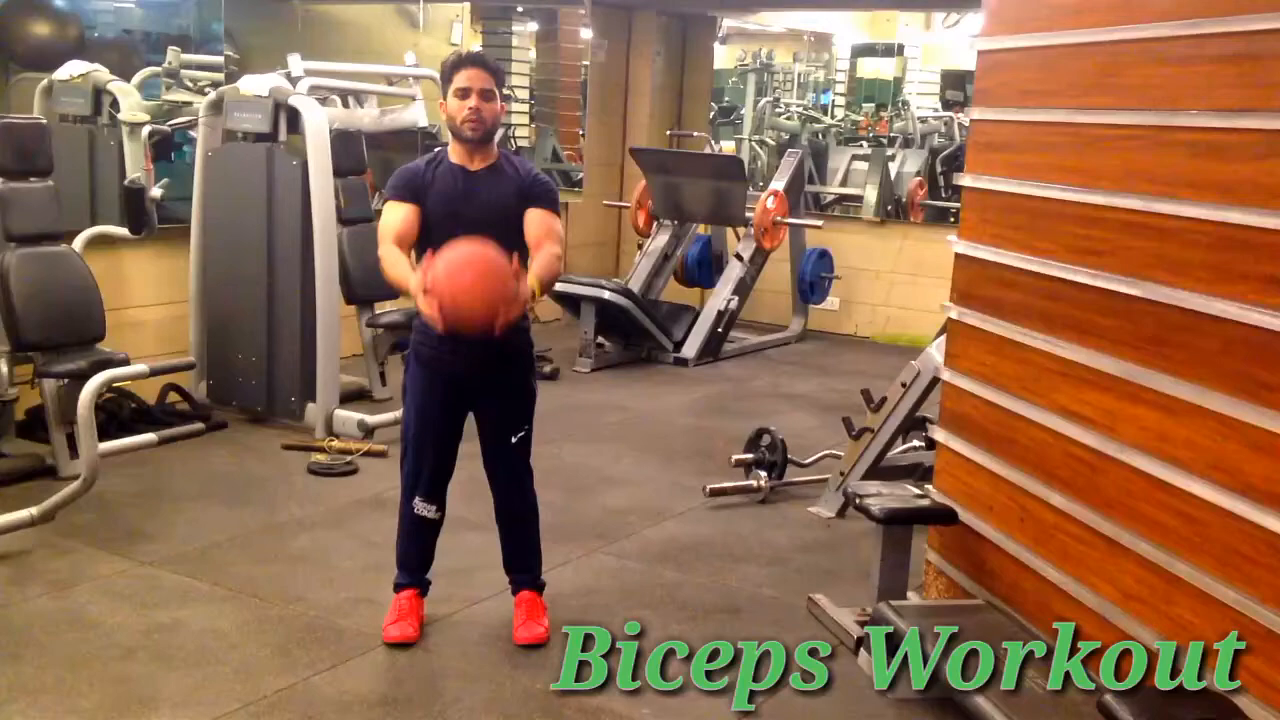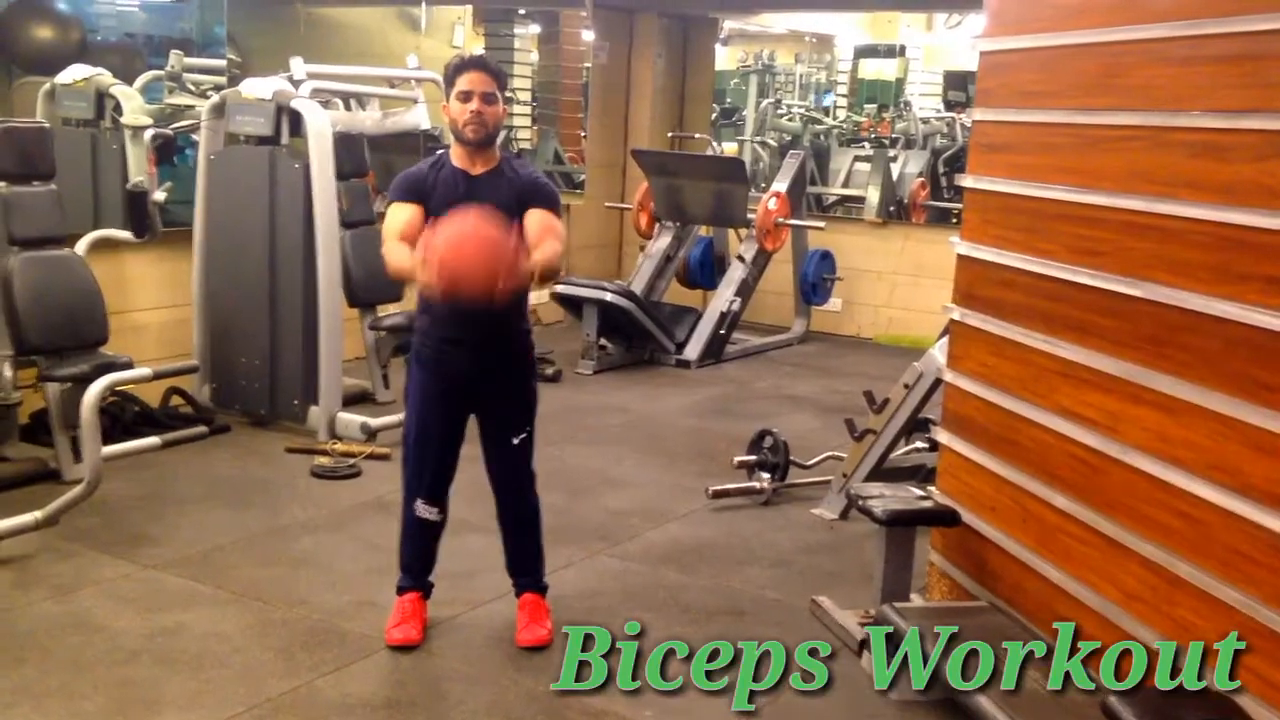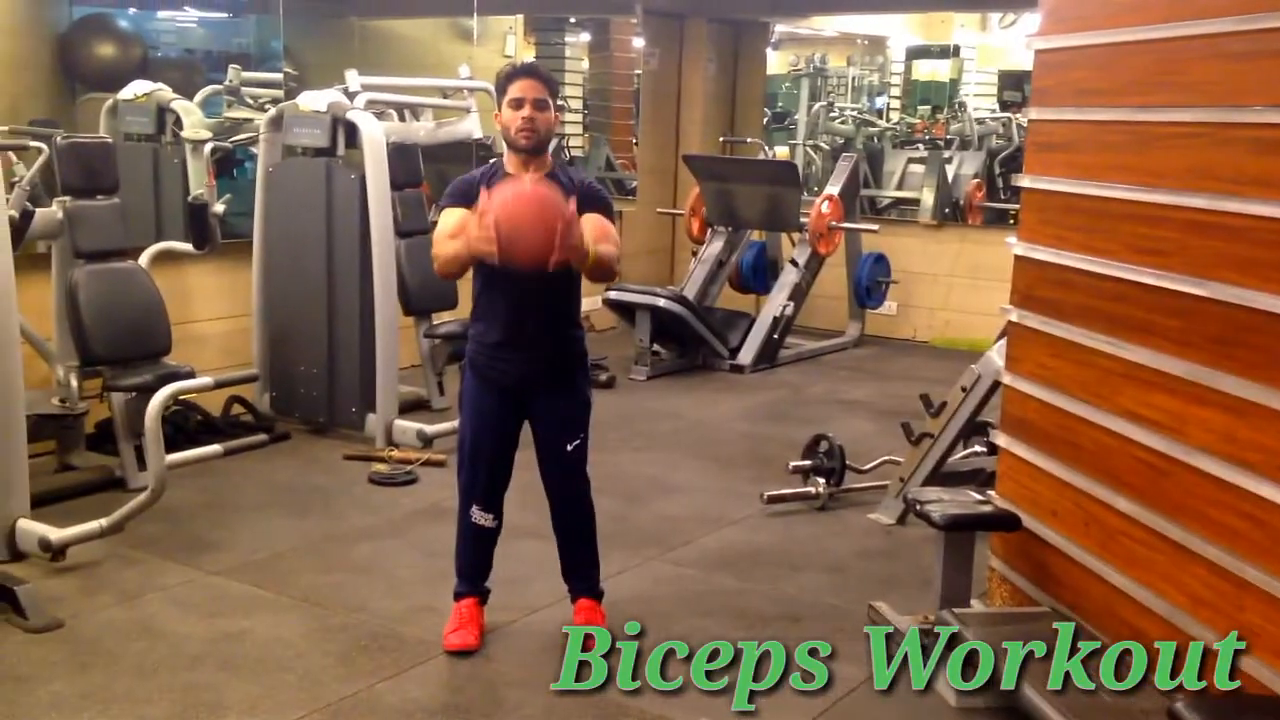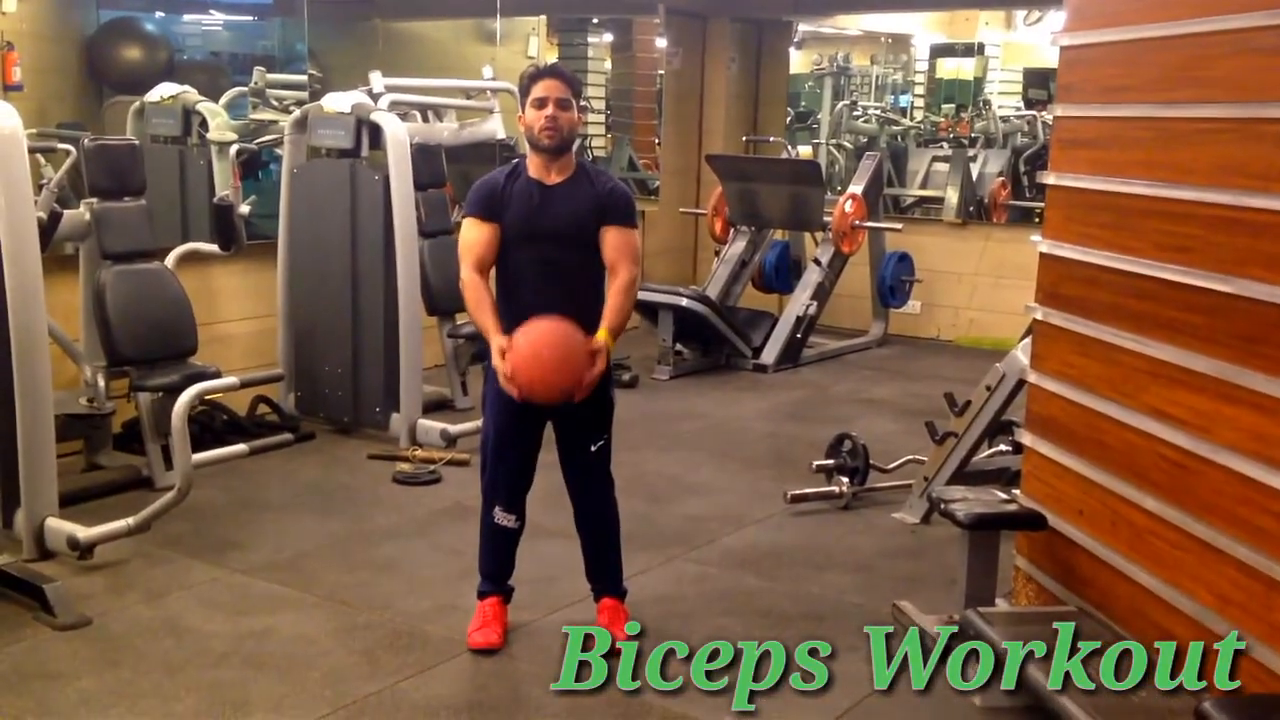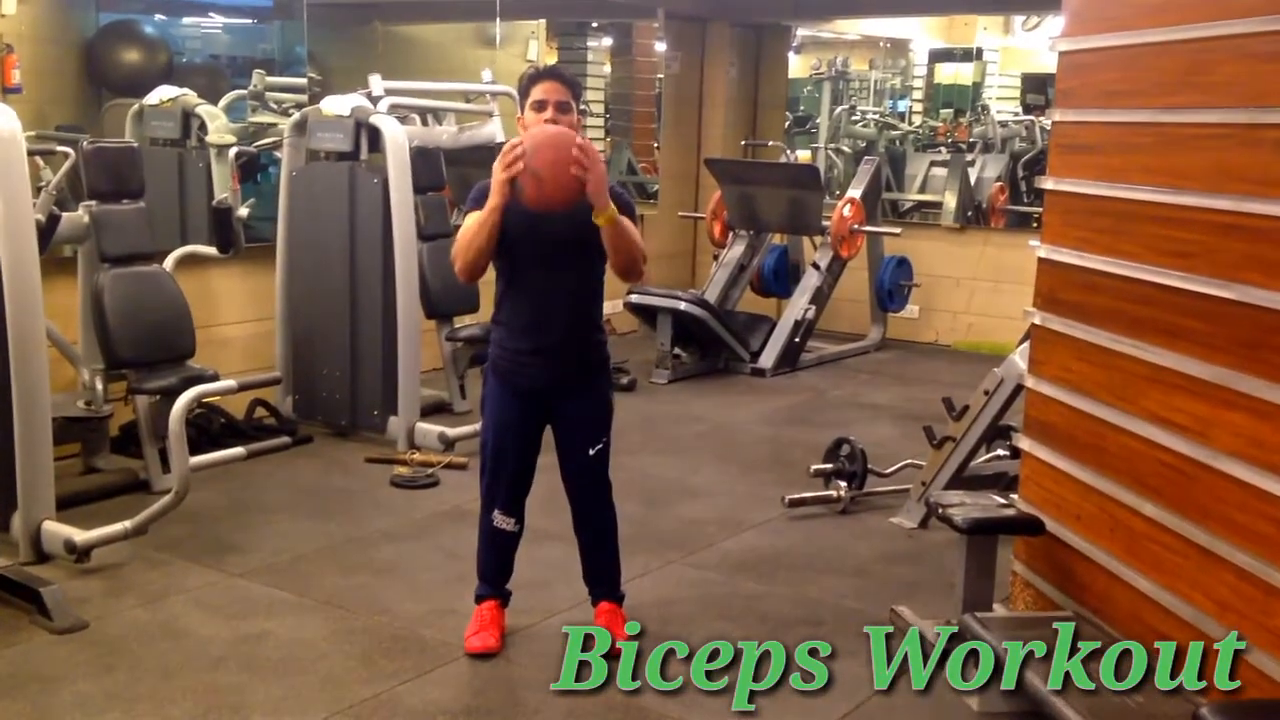
dt=1s
person 1, frame 1
left shoulder: (529, 182)
right shoulder: (414, 178)
left elbow: (550, 249)
right elbow: (389, 247)
left wrist: (529, 287)
right wrist: (416, 286)
left hip: (507, 356)
right hip: (435, 353)
left knee: (512, 477)
right knee: (422, 476)
left ankle: (527, 590)
right ankle: (409, 589)
person 1, frame 2
left shoulder: (530, 185)
right shoulder: (416, 181)
left elbow: (552, 251)
right elbow: (392, 247)
left wrist: (527, 265)
right wrist: (418, 263)
left hip: (507, 356)
right hip: (436, 354)
left knee: (515, 479)
right knee: (424, 478)
left ankle: (531, 593)
right ankle: (412, 592)
person 1, frame 3
left shoulder: (583, 191)
right shoulder: (470, 188)
left elbow: (611, 264)
right elbow: (440, 261)
left wrist: (580, 250)
right wrist: (472, 242)
left hip: (561, 365)
right hip: (490, 363)
left knee: (570, 485)
right knee: (479, 486)
left ankle: (586, 598)
right ankle: (469, 598)
person 1, frame 4
left shoulder: (608, 194)
right shoulder: (492, 191)
left elbow: (624, 274)
right elbow: (472, 272)
left wrist: (603, 341)
right wrist: (495, 339)
left hip: (584, 365)
right hip: (513, 364)
left knee: (593, 486)
right knee: (502, 486)
left ankle: (609, 598)
right ankle: (492, 597)
person 1, frame 5
left shoulder: (606, 194)
right shoulder: (491, 191)
left elbow: (633, 268)
right elbow: (464, 268)
left wrist: (600, 202)
right wrist: (498, 200)
left hip: (583, 372)
right hip: (512, 370)
left knee: (592, 491)
right knee: (501, 492)
left ankle: (607, 603)
right ankle: (490, 602)
